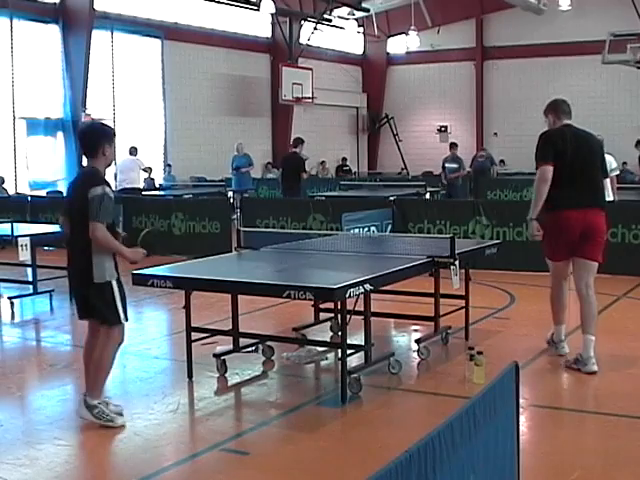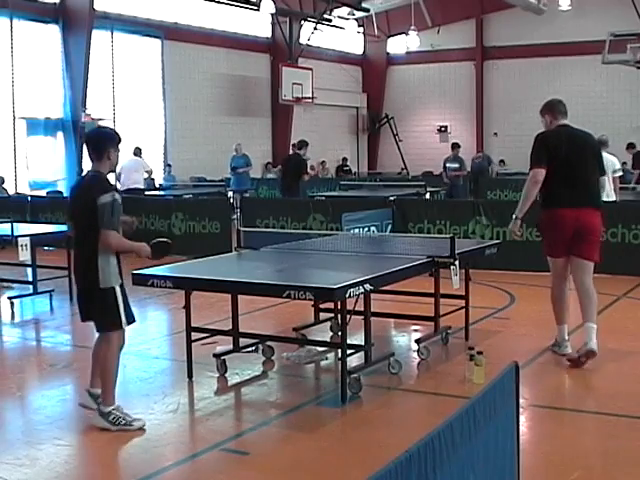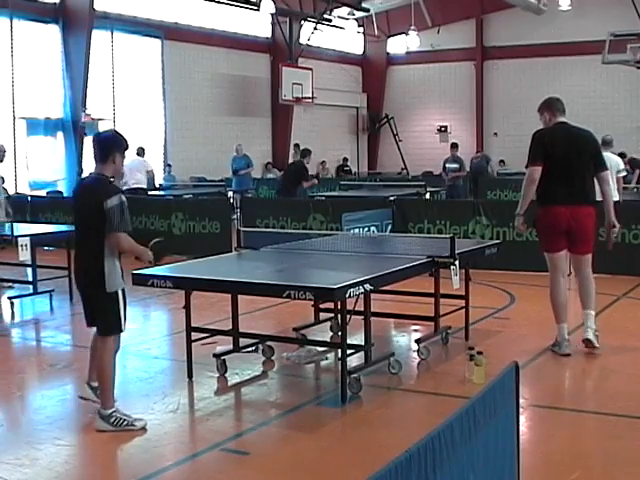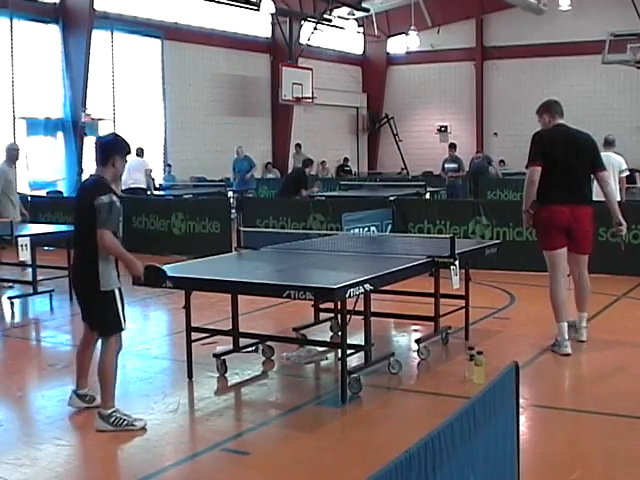
dt=0.2s
person 1, frame 1
left shoulder: (77, 183)
right shoulder: (100, 186)
left elbow: (67, 226)
right elbow: (97, 233)
right wrist: (126, 252)
left hip: (80, 268)
right hip: (100, 271)
left knee: (96, 330)
right knee: (114, 333)
left ankle: (92, 396)
right ankle: (93, 401)
person 1, frame 2
left shoulder: (80, 186)
right shoulder: (106, 191)
right elbow: (110, 240)
right wrist: (137, 246)
left hip: (85, 270)
right hip: (103, 274)
left knee: (106, 334)
right knee: (115, 337)
left ankle: (94, 391)
right ankle: (108, 409)
person 1, frame 3
left shoulder: (82, 186)
right shoulder: (112, 193)
right elbow: (120, 241)
right wrist: (143, 252)
left hip: (84, 270)
right hip: (105, 275)
left knee: (103, 330)
right knee: (111, 340)
left ankle: (93, 384)
right ankle: (107, 412)
person 1, frame 4
left shoulder: (86, 187)
right shoulder: (105, 193)
right elbow: (106, 239)
right wrist: (132, 261)
left hip: (81, 272)
right hip: (100, 276)
left knee: (92, 331)
right knee: (112, 341)
left ankle: (81, 392)
right ankle: (107, 412)
person 2, frame 1
left shoulder: (549, 137)
right shoulder: (594, 140)
left elbow: (544, 177)
right elbow: (603, 182)
left wrist: (533, 217)
left hip: (562, 215)
right hip: (595, 216)
left knee: (559, 279)
right knee: (585, 286)
left ankle: (559, 338)
right ankle: (588, 355)
person 2, frame 2
left shoulder: (545, 139)
right shoulder: (590, 140)
left elbow: (536, 179)
right elbow: (601, 183)
left wrist: (517, 217)
left hip: (557, 215)
right hip: (590, 216)
left knee: (559, 279)
right knee: (585, 281)
left ankle: (562, 339)
right ankle: (590, 339)
person 2, frame 3
left shoulder: (542, 137)
right shoulder: (588, 137)
left elbow: (532, 177)
right elbow: (604, 179)
left wrist: (520, 213)
right wrist: (611, 217)
left hip: (552, 212)
right hip: (583, 211)
left knee: (558, 275)
right knee: (584, 272)
left ankle: (562, 339)
right ankle: (590, 328)
person 2, frame 4
left shoulder: (541, 138)
right shoulder: (586, 139)
left elbow: (533, 178)
right elbow: (604, 180)
left wrist: (526, 210)
right wrist: (617, 216)
left hip: (551, 212)
right hip: (581, 211)
left knee: (558, 276)
right knee: (580, 271)
left ankle: (563, 338)
right ankle: (581, 326)
